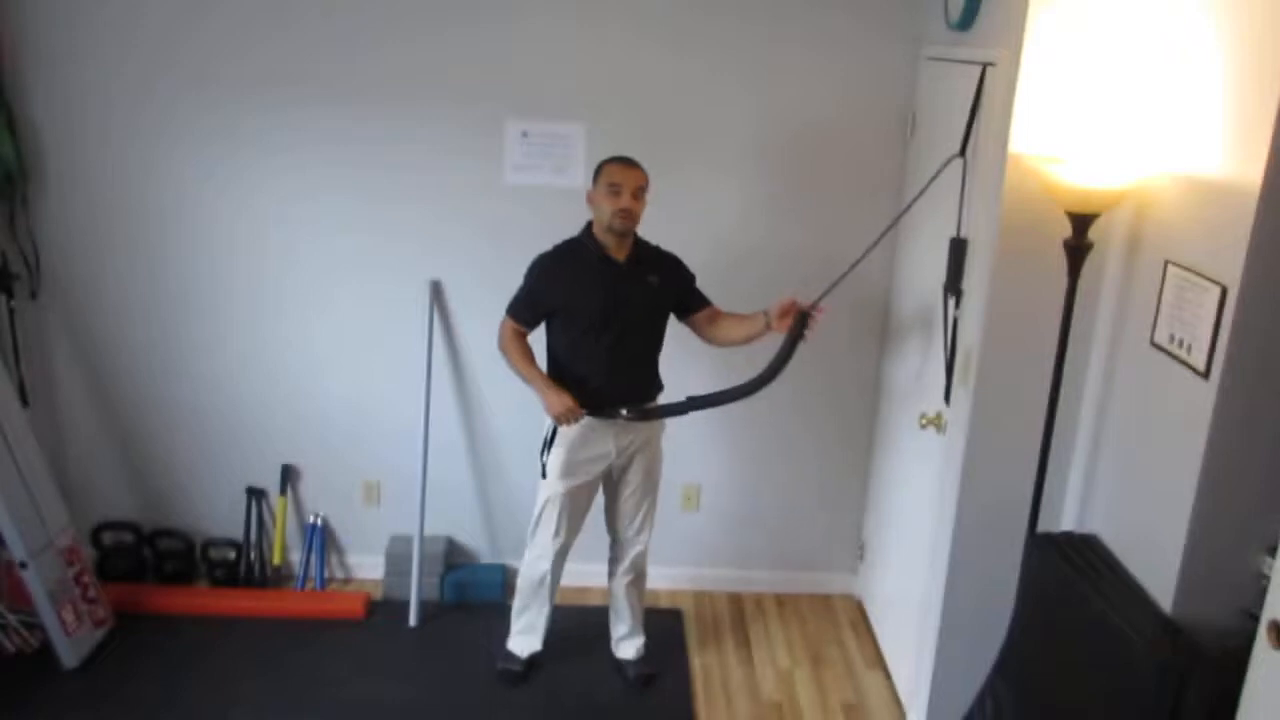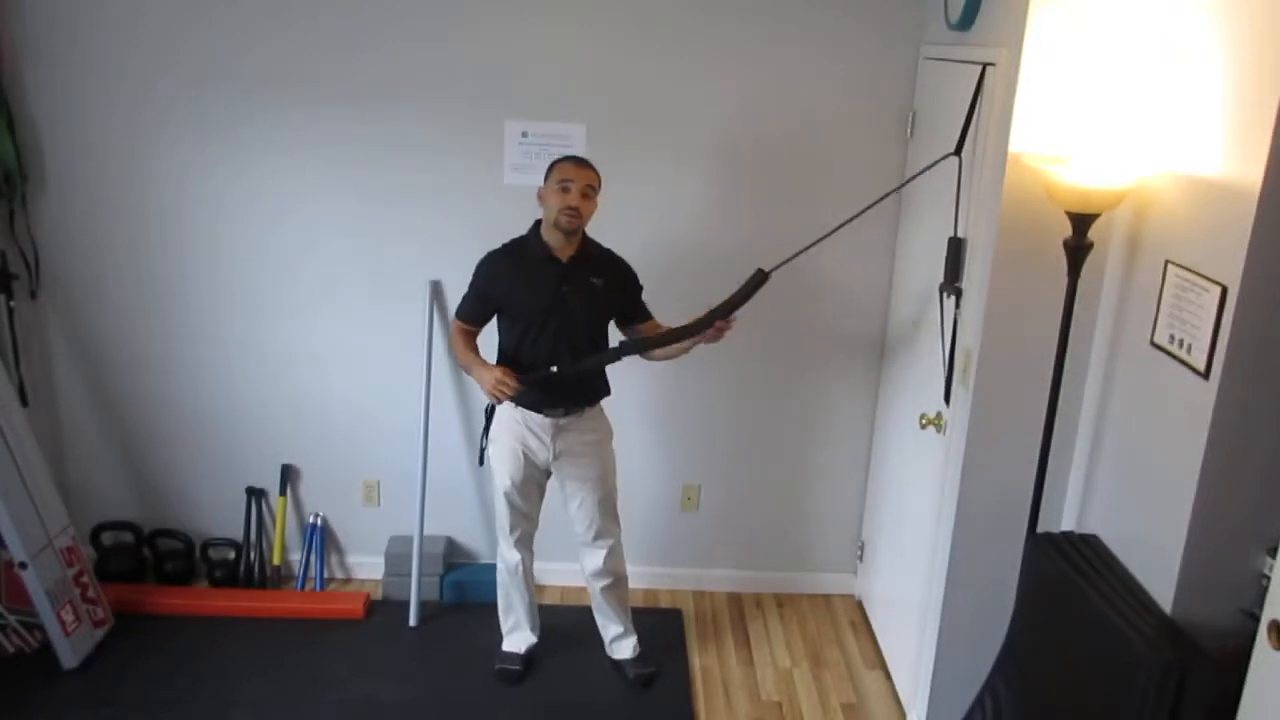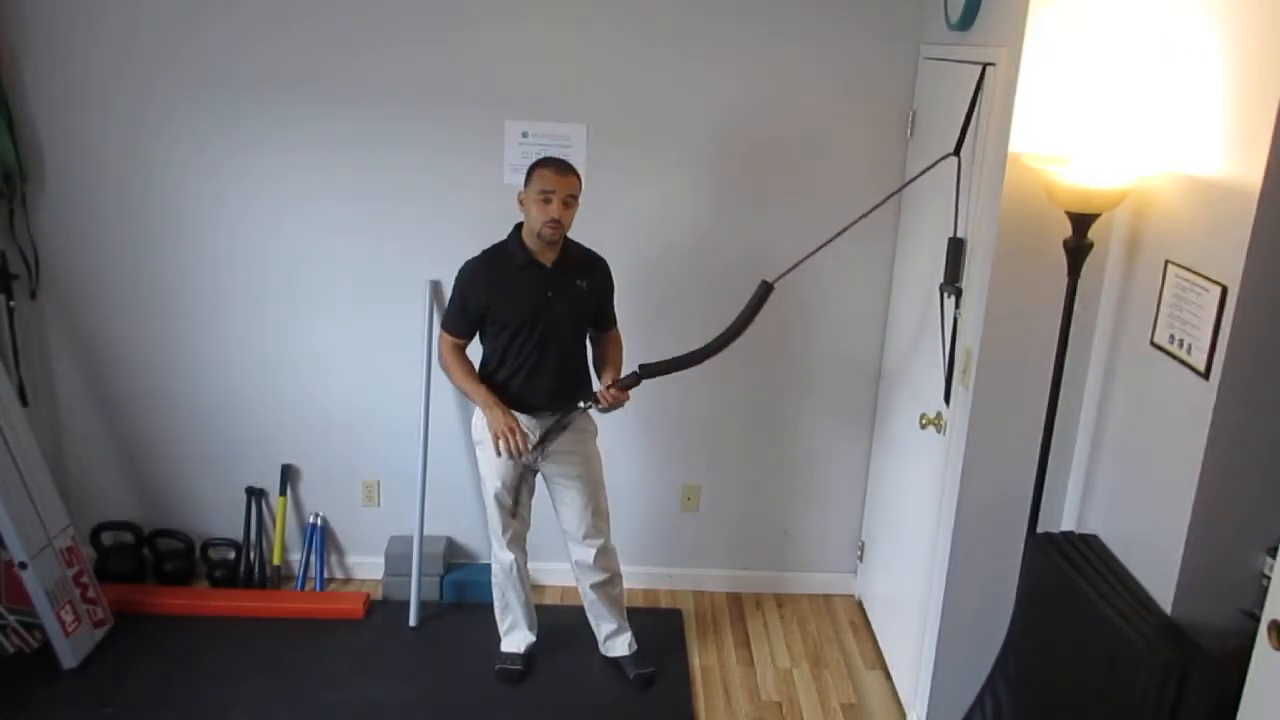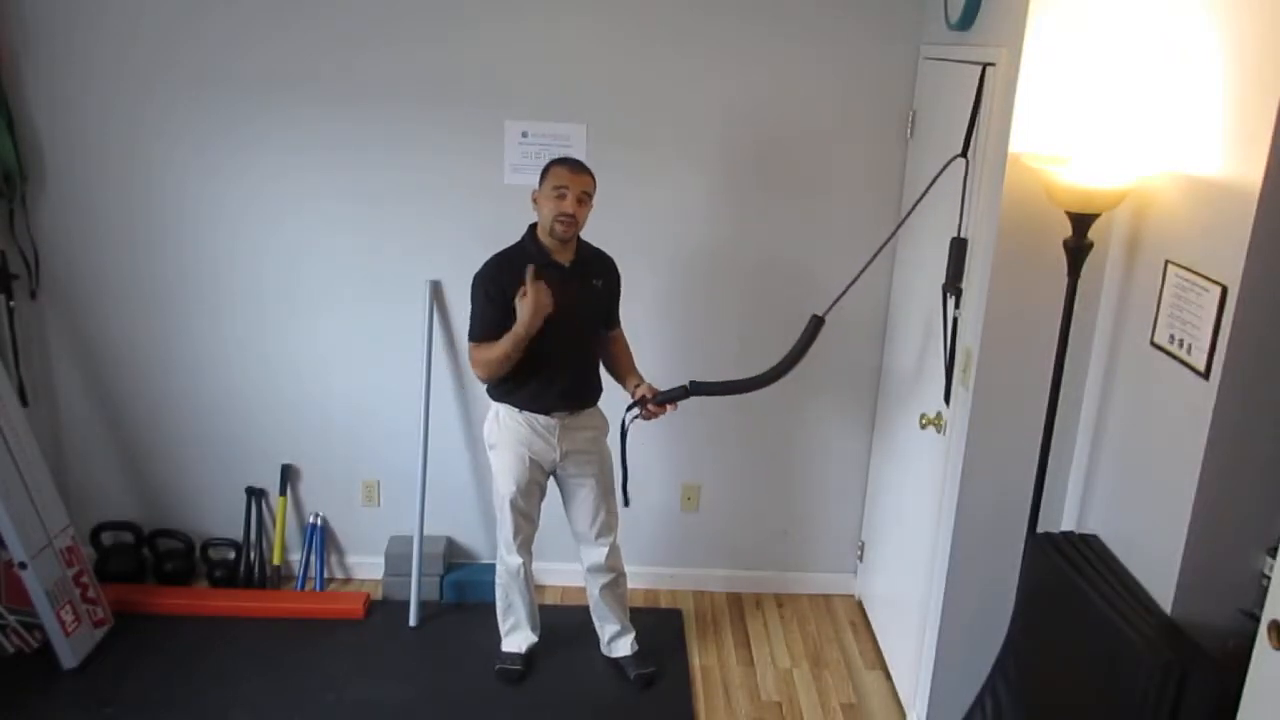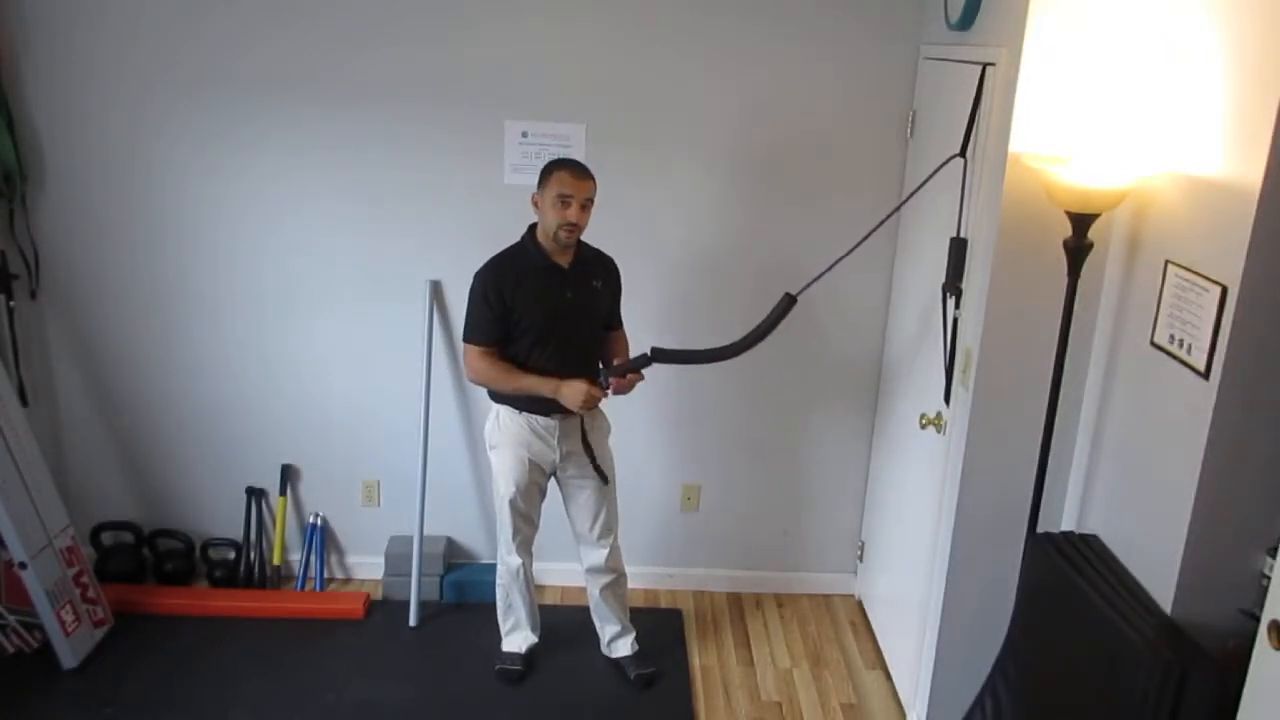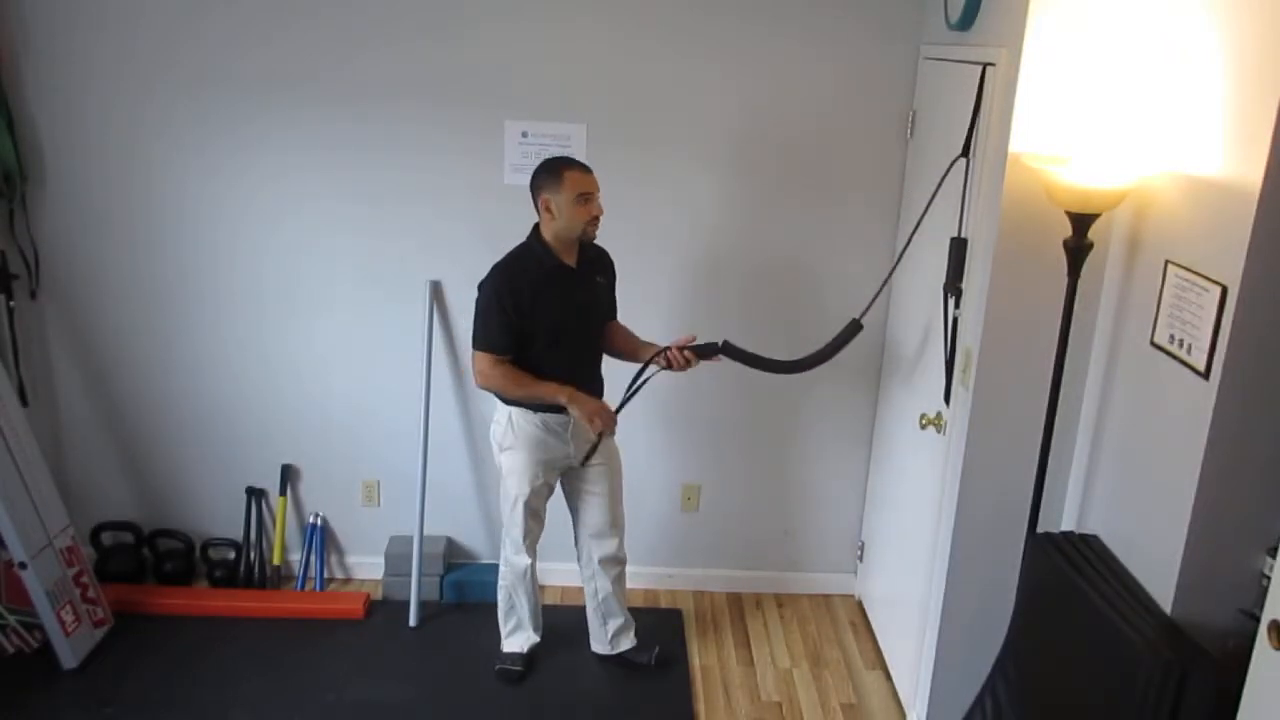
dt=0.7s
person 1, frame 1
left shoulder: (665, 269)
right shoulder: (556, 266)
left elbow: (711, 324)
right elbow: (511, 335)
left wrist: (766, 322)
right wrist: (546, 387)
left hip: (641, 428)
right hip: (577, 427)
left knee: (632, 545)
right knee: (550, 541)
left ankle: (628, 645)
right ankle: (521, 642)
person 1, frame 2
left shoulder: (612, 270)
right shoulder: (501, 264)
left elbow: (648, 339)
right elbow: (460, 332)
left wrist: (695, 336)
right wrist: (480, 368)
left hip: (585, 424)
right hip: (517, 422)
left knee: (601, 542)
right knee: (514, 541)
left ankle: (622, 644)
right ankle: (517, 639)
person 1, frame 3
left shoulder: (592, 269)
right shoulder: (482, 271)
left elbow: (606, 335)
right elbow: (450, 349)
left wrist: (610, 379)
right wrist: (491, 408)
left hip: (571, 425)
right hip: (503, 425)
left knee: (592, 541)
right knee: (507, 543)
left ankle: (617, 642)
right ankle: (516, 640)
person 1, frame 4
left shoulder: (602, 268)
right shoulder: (499, 272)
right elbow: (482, 366)
left wrist: (634, 383)
right wrist: (524, 326)
left hip: (584, 423)
right hip: (517, 424)
left knee: (600, 542)
right knee: (514, 544)
left ankle: (619, 642)
right ankle: (517, 640)
person 1, frame 5
left shoulder: (603, 269)
right shoulder: (499, 274)
right elbow: (478, 365)
left wrist: (622, 367)
right wrist: (557, 387)
left hip: (585, 425)
right hip: (518, 426)
left knee: (601, 544)
right knee: (515, 546)
left ankle: (619, 642)
right ankle: (517, 640)
person 1, frame 6
left shoulder: (599, 263)
right shoulder: (508, 279)
right elbow: (487, 372)
left wrist: (656, 352)
right wrist: (569, 397)
left hip: (590, 423)
right hip: (529, 427)
left knee: (603, 541)
right knee: (520, 546)
left ankle: (614, 639)
right ankle: (517, 641)
